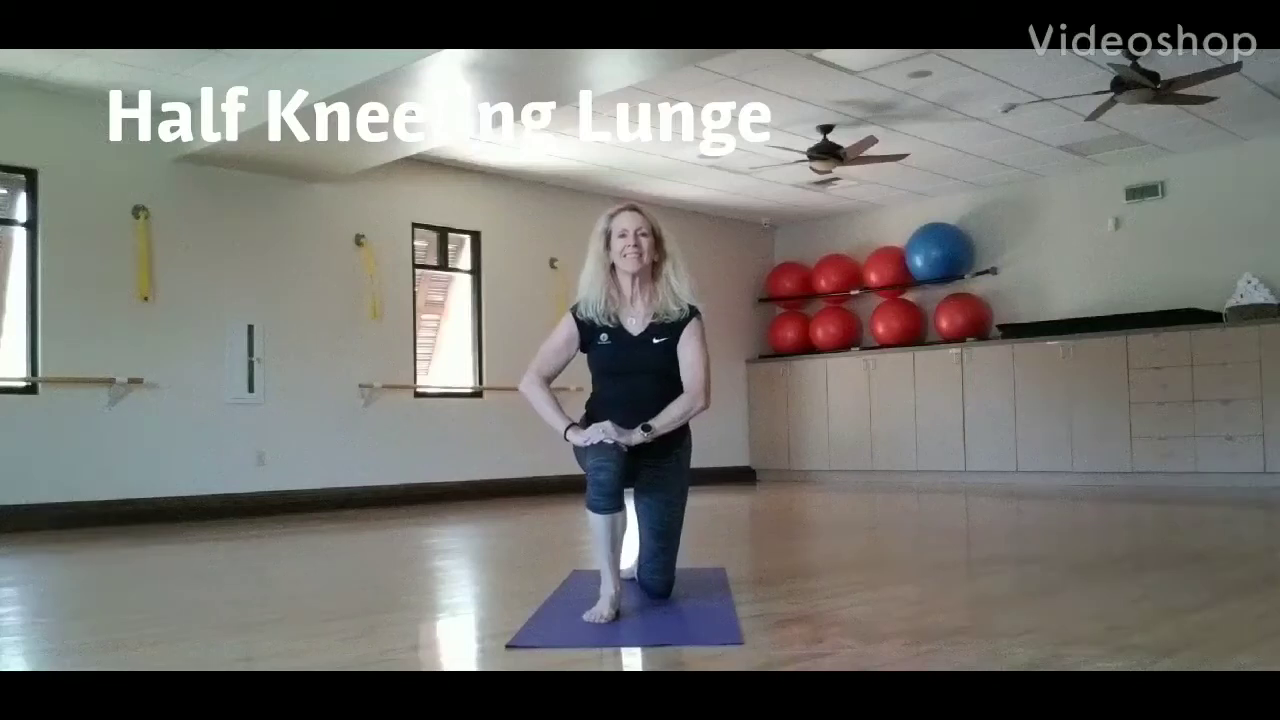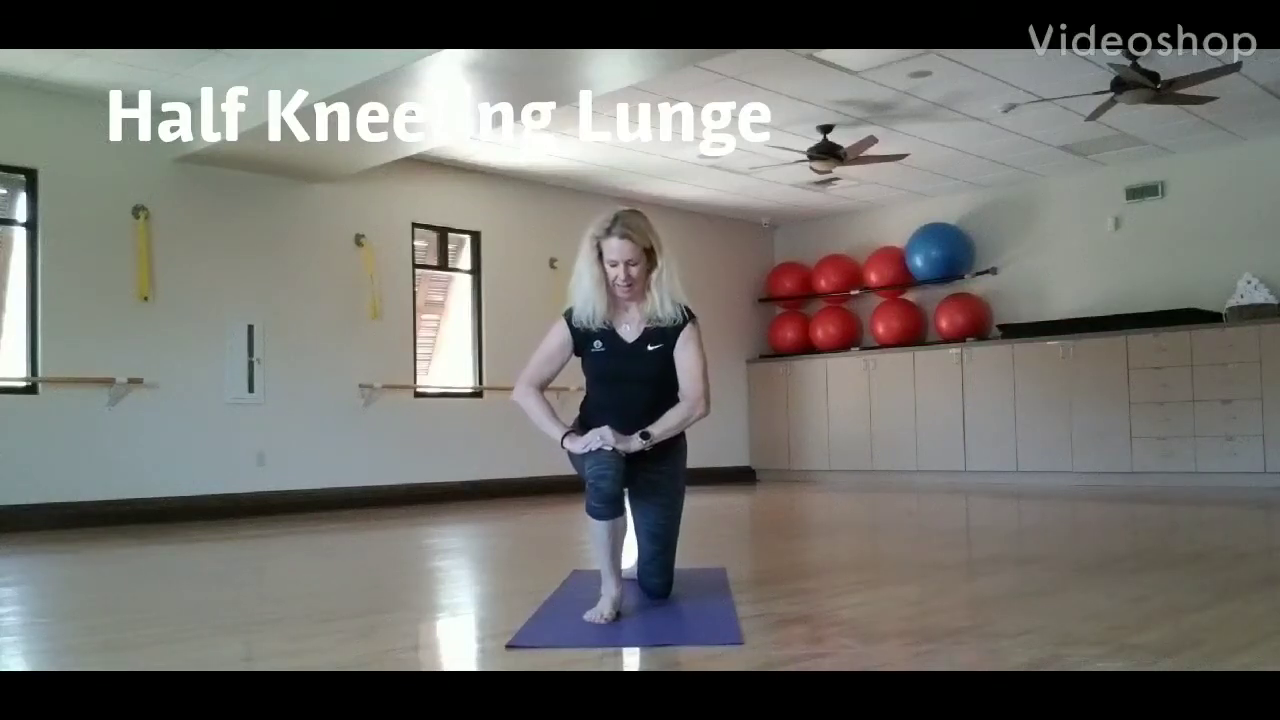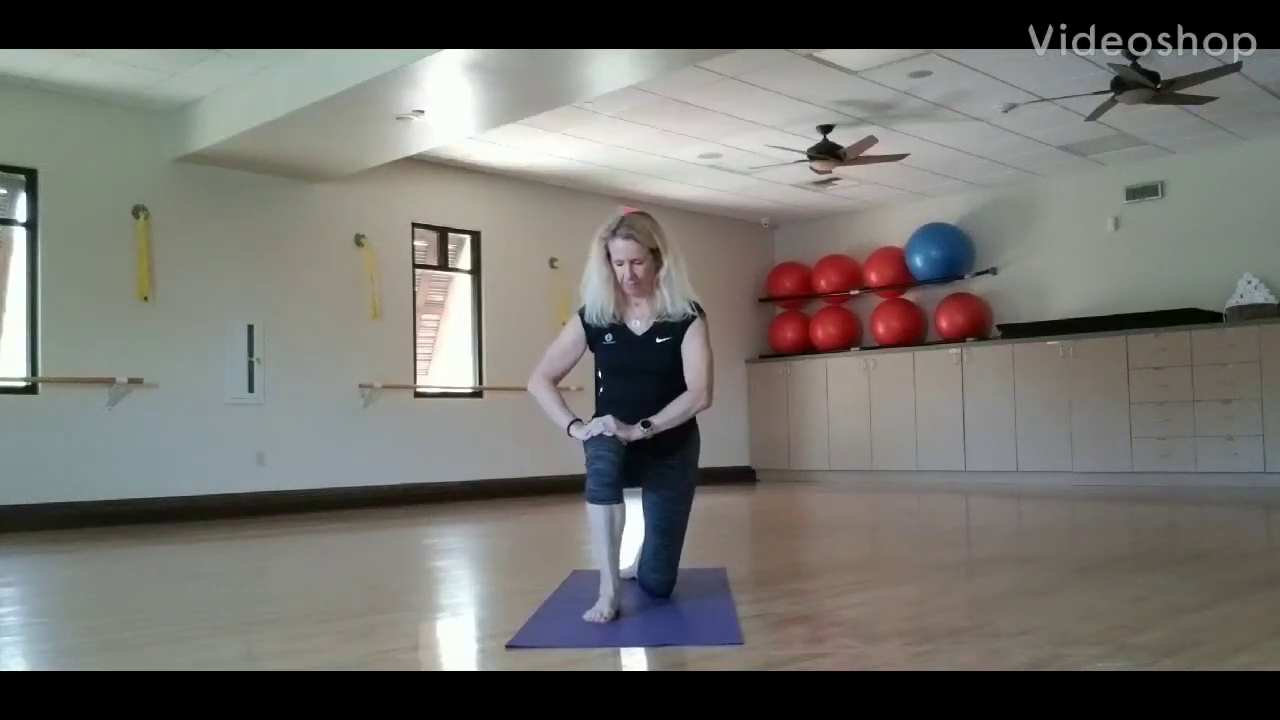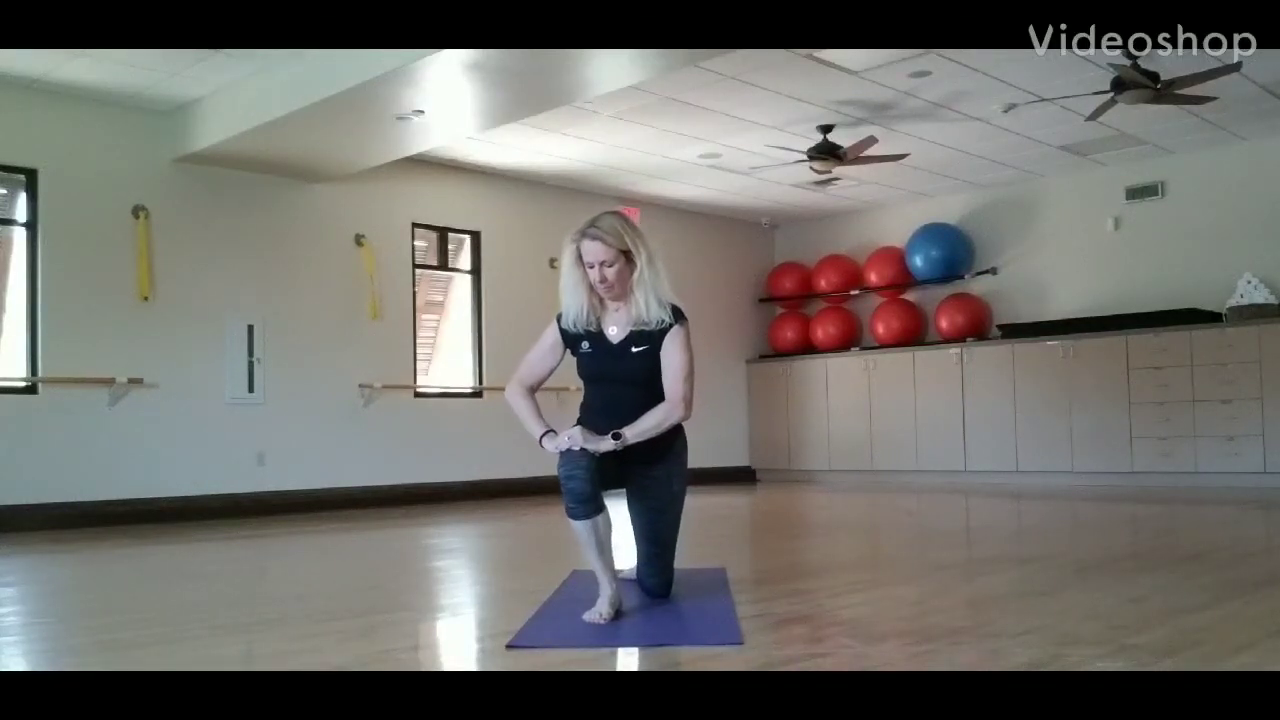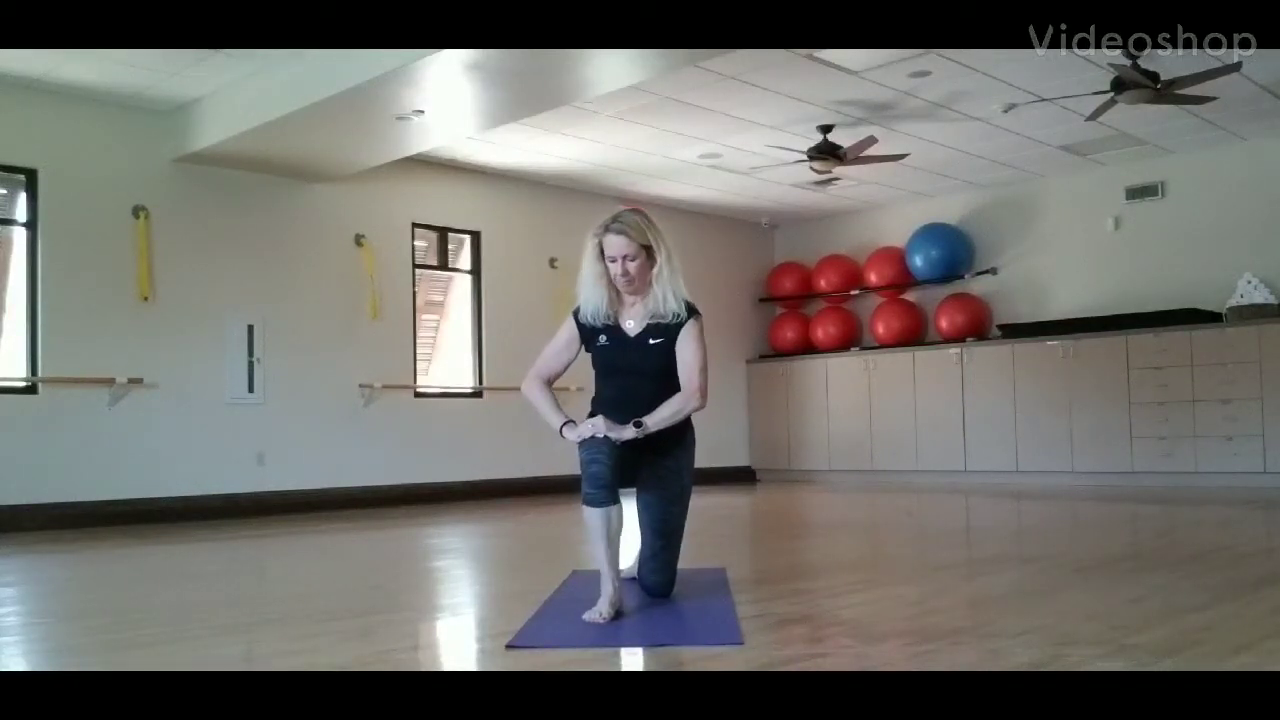
dt=1s
person 1, frame 1
left shoulder: (683, 316)
right shoulder: (586, 315)
left elbow: (697, 395)
right elbow: (532, 381)
left wrist: (639, 433)
right wrist: (571, 430)
left hip: (665, 446)
right hip: (604, 441)
left knee: (657, 585)
right knee: (605, 469)
left ankle: (639, 566)
right ankle: (609, 588)
person 1, frame 2
left shoulder: (677, 321)
right shoulder: (580, 319)
left elbow: (697, 402)
right elbow: (525, 389)
left wrist: (637, 440)
right wrist: (567, 437)
left hip: (659, 450)
right hip: (599, 445)
left knee: (656, 585)
right knee: (604, 474)
left ankle: (640, 565)
right ankle: (610, 589)
person 1, frame 3
left shoulder: (686, 316)
right shoulder: (594, 316)
left elbow: (700, 394)
right elbow: (539, 380)
left wrist: (640, 428)
right wrist: (575, 426)
left hip: (671, 447)
right hip: (614, 440)
left knee: (658, 584)
right knee: (602, 456)
left ankle: (641, 563)
right ankle: (608, 590)
person 1, frame 4
left shoulder: (667, 321)
right shoulder: (572, 321)
left elbow: (678, 405)
right elbow: (518, 387)
left wrist: (612, 440)
right wrist: (547, 436)
left hip: (656, 452)
right hip: (593, 445)
left knee: (656, 586)
right knee: (574, 474)
left ankle: (639, 567)
right ankle: (607, 589)
person 1, frame 5
left shoulder: (681, 316)
right shoulder: (588, 316)
left elbow: (694, 395)
right elbow: (534, 382)
left wrist: (632, 429)
right wrist: (567, 427)
left hip: (667, 446)
right hip: (606, 440)
left knee: (657, 583)
right knee: (597, 458)
left ankle: (640, 564)
right ankle: (609, 589)
